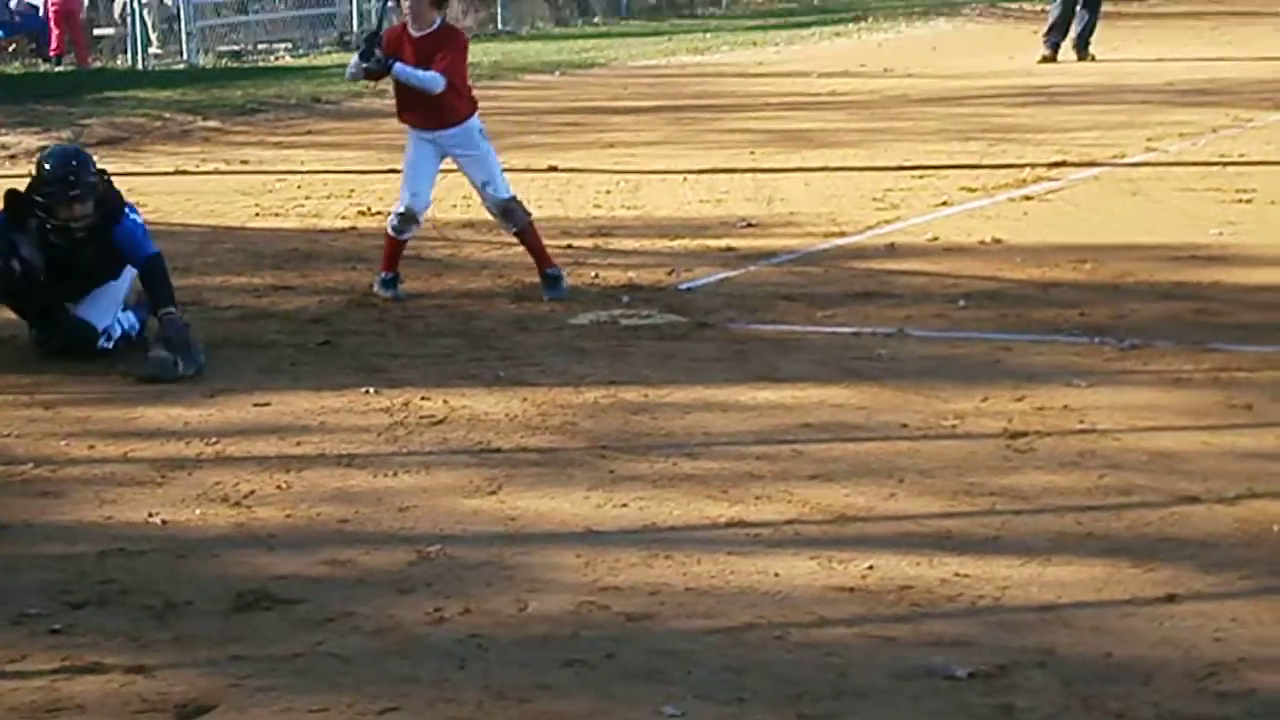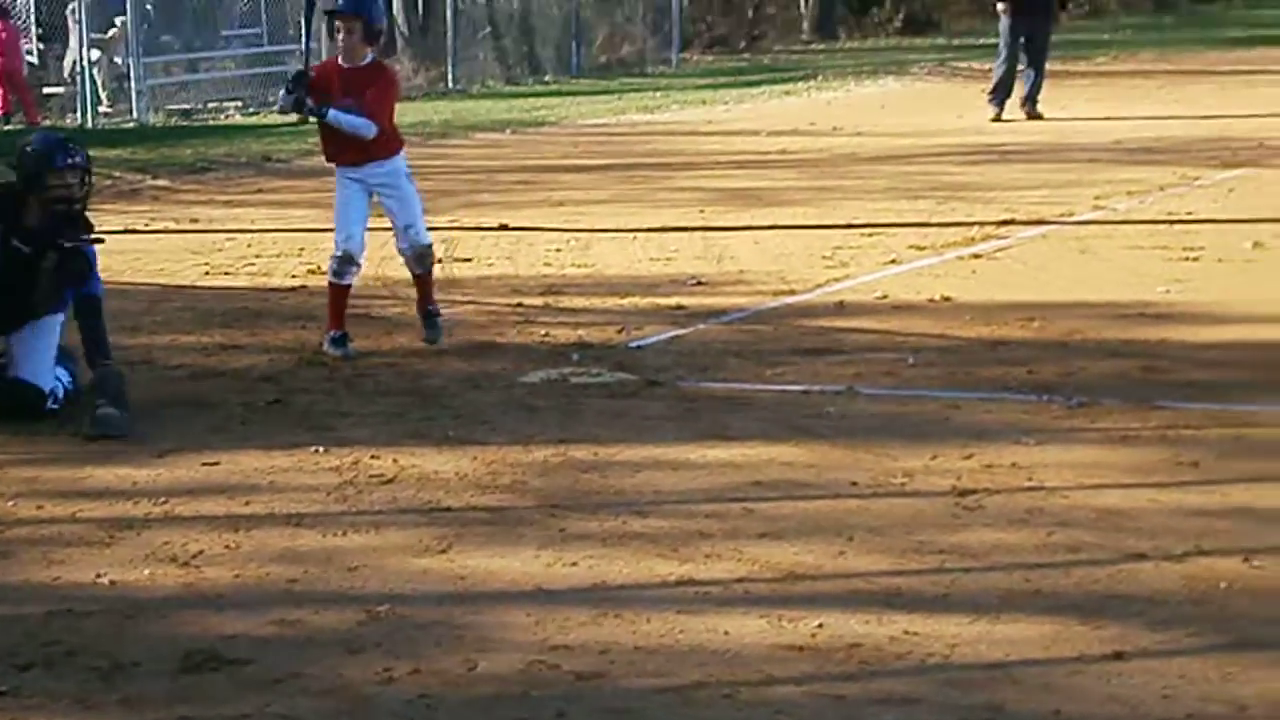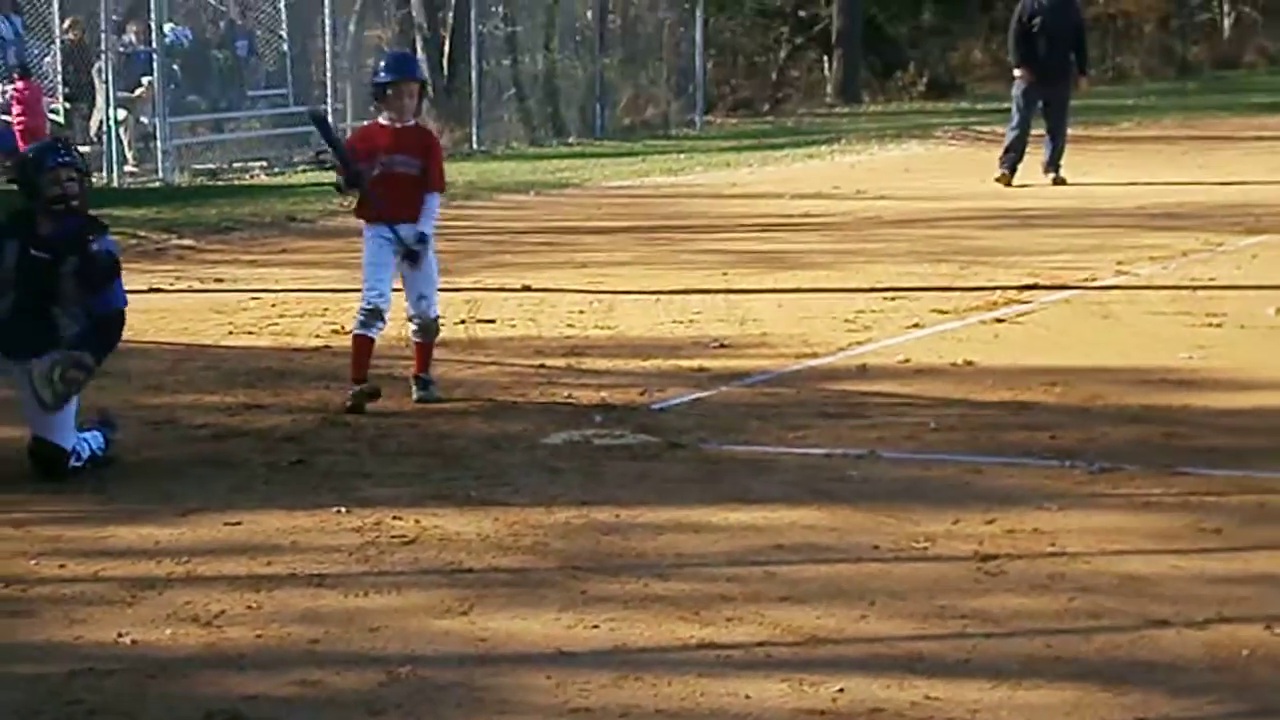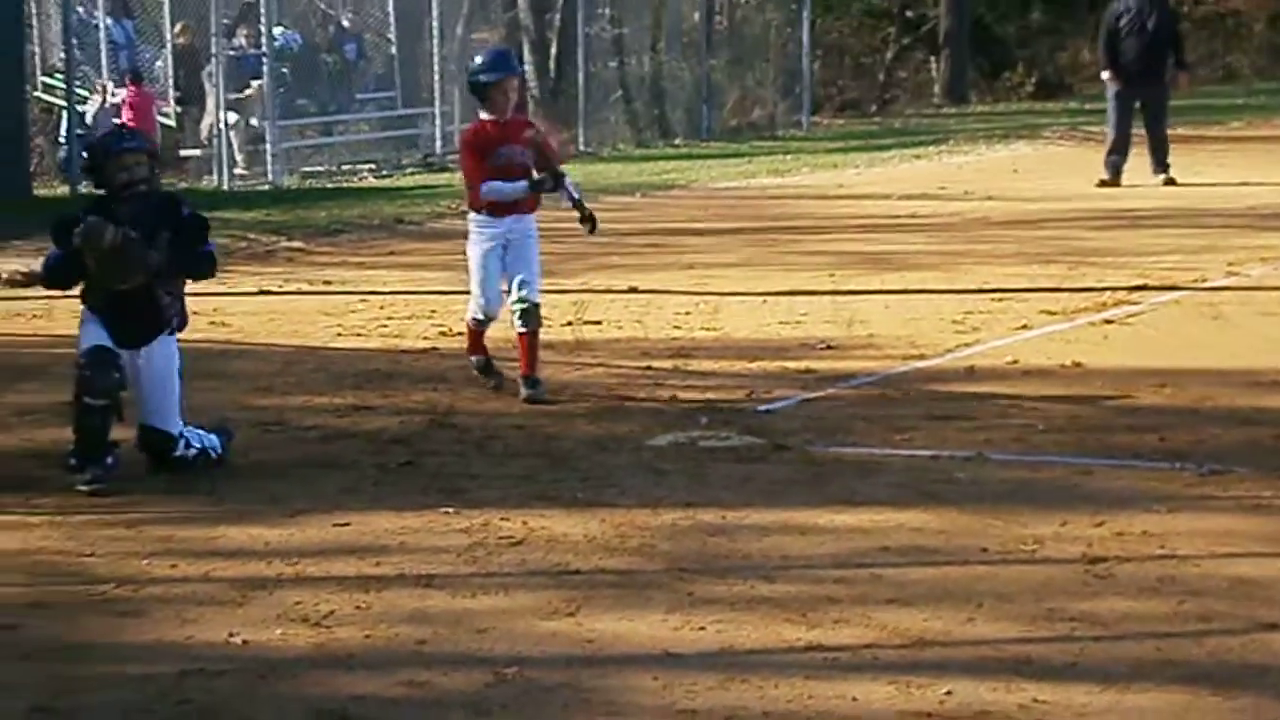
dt=0.3s
person 1, frame 1
left shoulder: (453, 38)
right shoulder: (395, 36)
left elbow: (436, 83)
right elbow: (353, 75)
left wrist: (391, 66)
right wrist: (365, 56)
left hip: (463, 130)
right hip: (422, 136)
left knee: (501, 199)
right knee: (409, 206)
left ankle: (549, 270)
right ankle: (387, 275)
person 1, frame 2
left shoulder: (382, 77)
right shoulder: (324, 74)
left elbow: (369, 127)
right elbow: (285, 106)
left wrist: (322, 111)
right wrist: (294, 89)
left hip: (388, 168)
right hip: (349, 174)
left knee: (415, 241)
right knee: (347, 250)
left ankle: (427, 308)
right ankle: (335, 333)
person 1, frame 3
left shoulder: (426, 140)
right shoulder: (363, 137)
left elbow: (434, 195)
right elbow: (345, 185)
left wrist: (420, 237)
right wrist: (350, 179)
left hip: (415, 233)
right hip: (378, 233)
left knee: (425, 310)
right knee: (373, 304)
left ankle: (422, 376)
right ankle: (359, 385)
person 1, frame 4
left shoulder: (526, 129)
right shoulder: (474, 136)
left elbow: (547, 170)
right elbow: (483, 189)
right wrist: (534, 185)
left hip: (522, 224)
right hip: (486, 226)
left knee: (525, 300)
right knee: (486, 302)
left ankle: (529, 378)
right ankle: (477, 353)
person 2, frame 1
left shoulder: (112, 212)
right shoulder: (23, 210)
left elbow: (150, 261)
left wrist: (170, 317)
left hip: (107, 275)
right hip: (55, 272)
left knee: (85, 339)
left ankle: (132, 317)
right ankle: (50, 326)
person 2, frame 2
left shoulder: (73, 235)
left elbow: (89, 304)
left wrist: (103, 368)
left hip: (38, 318)
left knee: (29, 401)
left ankle: (63, 372)
person 2, frame 3
left shoulder: (92, 245)
left elbow: (111, 314)
left wrist: (88, 359)
left hip: (57, 355)
left knee: (54, 461)
left ankle: (98, 438)
person 2, frame 4
left shoulder: (172, 214)
right shoulder: (88, 219)
left elbow: (203, 263)
right elbow: (59, 275)
left wrist: (157, 266)
right wrist: (76, 251)
left hip: (156, 332)
right hip: (104, 322)
left knee: (164, 443)
right knee: (97, 372)
left ankle: (213, 444)
right ankle: (92, 460)
